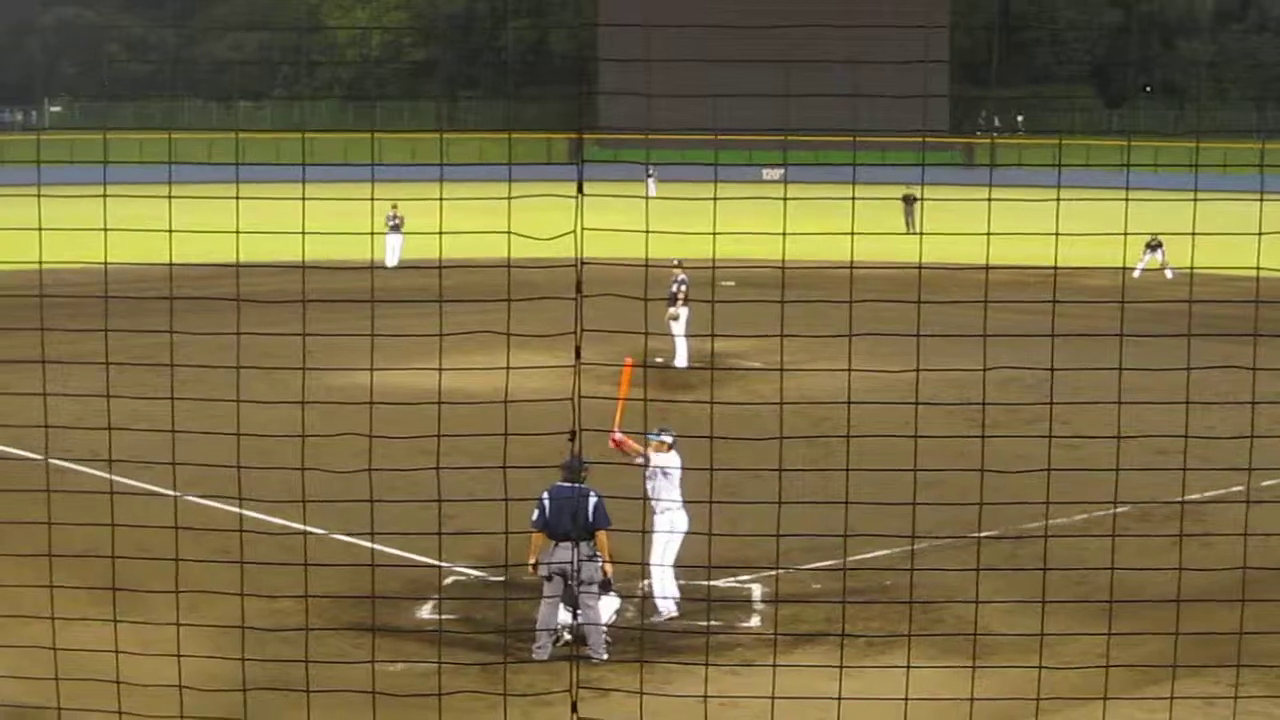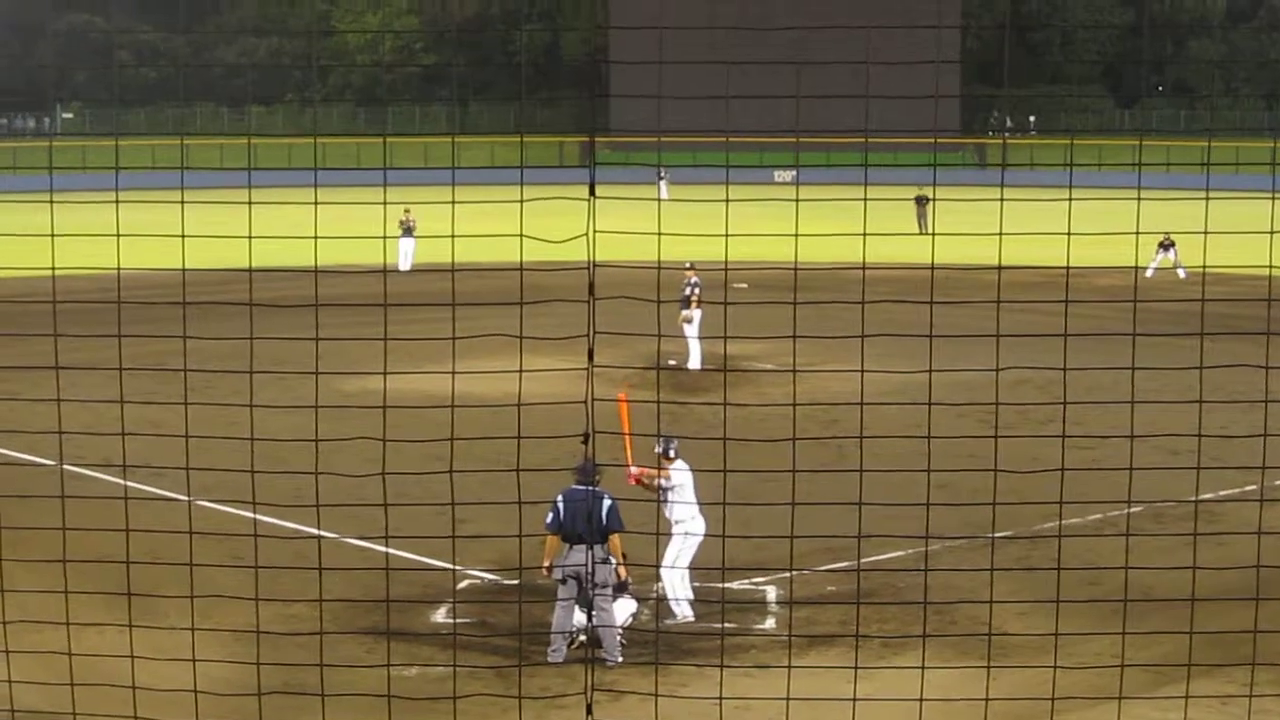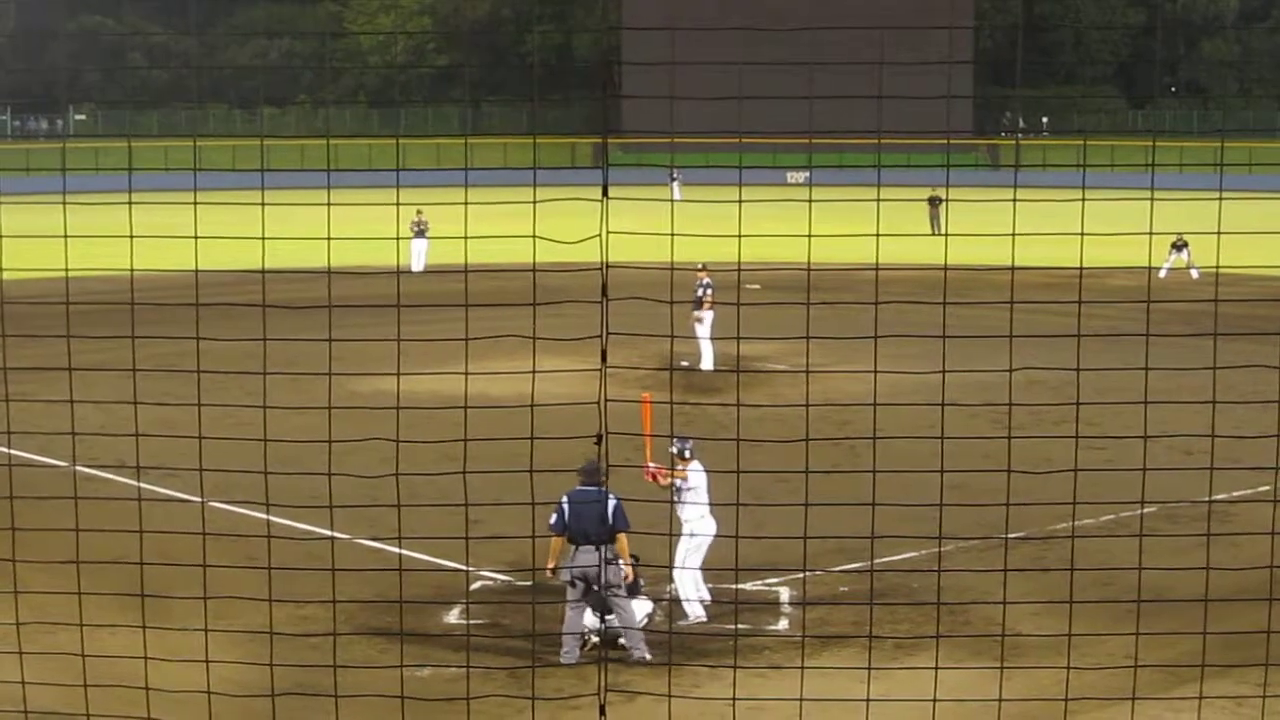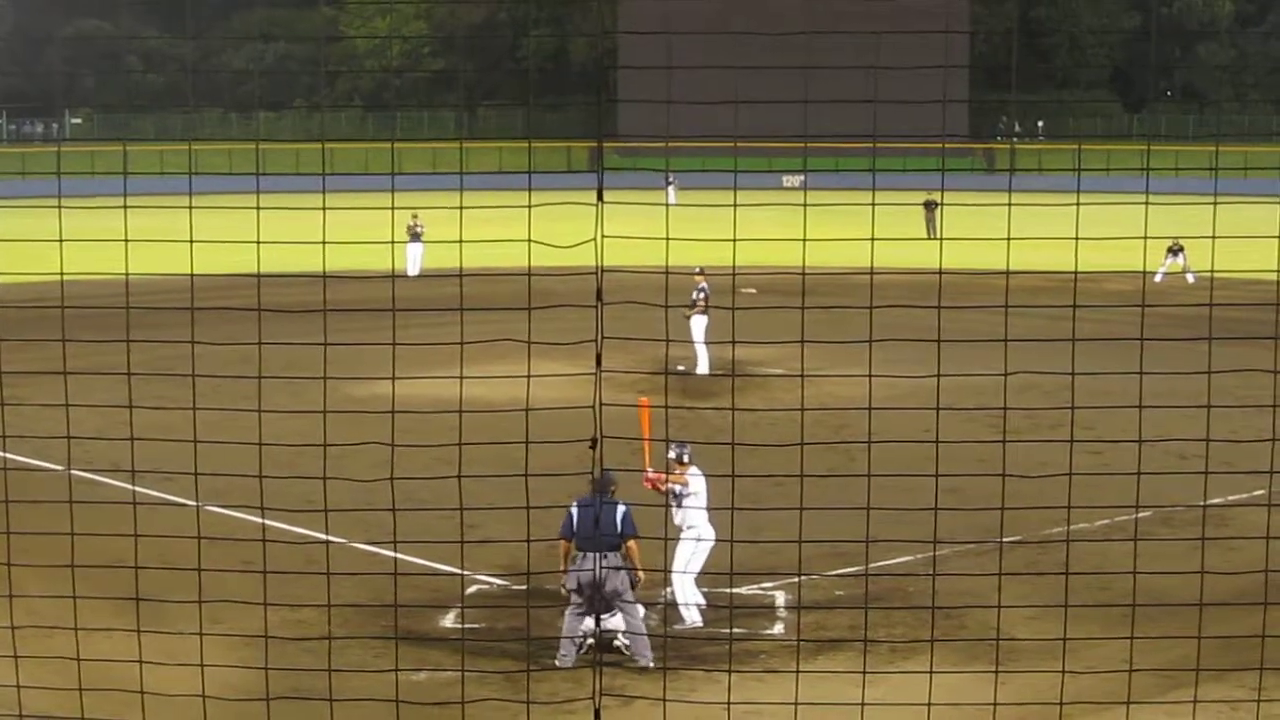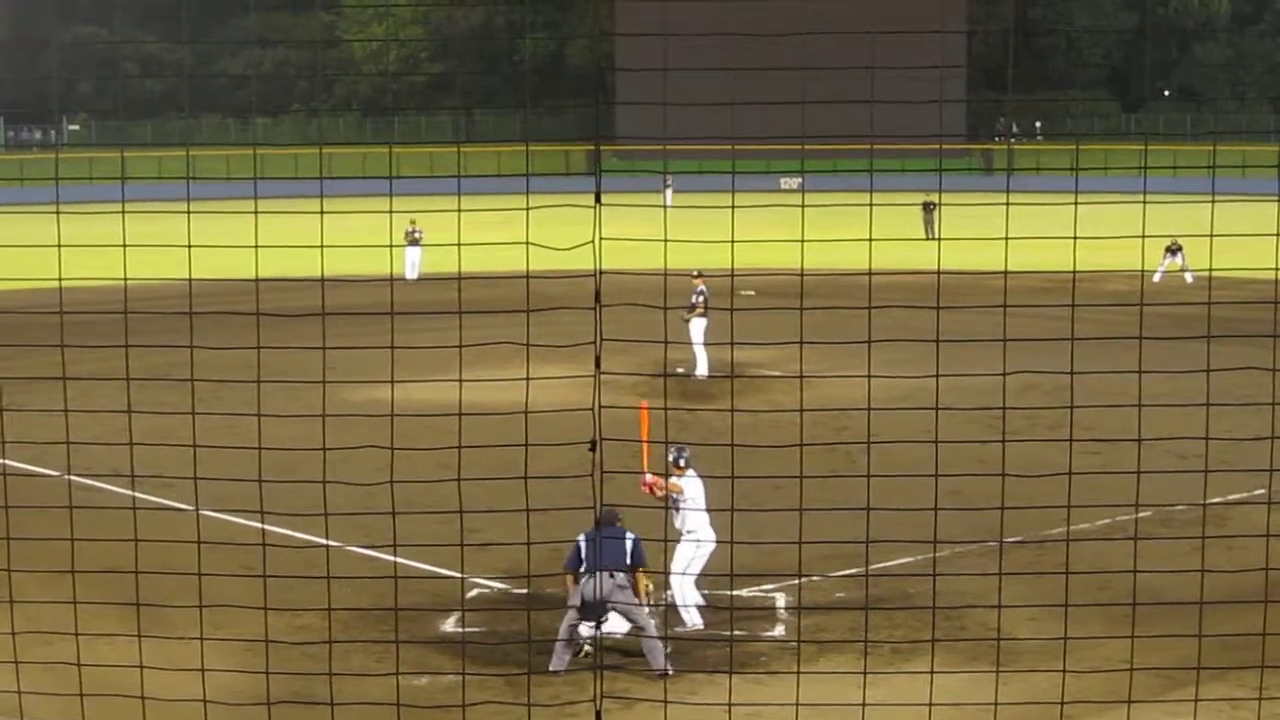
dt=1s
person 1, frame 1
left shoulder: (548, 495)
right shoulder: (591, 497)
left elbow: (538, 530)
right elbow: (600, 533)
left wrist: (533, 557)
right wrist: (606, 560)
left hip: (556, 553)
right hip: (584, 554)
left knee: (549, 602)
right knee: (589, 604)
left ankle: (541, 650)
right ankle: (597, 651)
person 1, frame 2
left shoulder: (562, 498)
right shoulder: (605, 500)
left elbow: (552, 534)
right elbow: (613, 536)
left wrist: (547, 560)
right wrist: (620, 563)
left hip: (570, 556)
right hip: (597, 557)
left knee: (564, 605)
right knee: (603, 607)
left ankle: (556, 654)
right ankle: (612, 655)
person 1, frame 3
left shoulder: (568, 499)
right shoulder: (611, 500)
left elbow: (557, 535)
right elbow: (620, 535)
left wrist: (552, 561)
right wrist: (627, 564)
left hip: (578, 558)
right hip: (604, 558)
left knee: (574, 607)
right knee: (621, 605)
left ankle: (569, 655)
right ankle: (638, 650)
person 1, frame 4
left shoulder: (577, 507)
right shoulder: (620, 508)
left elbow: (565, 541)
right elbow: (630, 543)
left wrist: (564, 565)
right wrist: (638, 568)
left hip: (583, 565)
right hip: (612, 565)
left knee: (574, 613)
right knee: (630, 612)
left ankle: (565, 659)
right ankle: (643, 658)
person 1, frame 5
left shoulder: (584, 538)
right shoulder: (629, 537)
left elbow: (570, 572)
right elbow: (639, 571)
left wrist: (574, 598)
right wrist: (642, 601)
left hip: (589, 586)
right hip: (618, 585)
left knee: (570, 623)
right knee: (645, 623)
left ankle: (557, 664)
right ankle: (661, 666)
person 2, frame 1
left shoulder: (671, 460)
right shoulder: (655, 455)
left elbow: (647, 454)
right elbow: (634, 453)
left wrist: (625, 440)
right wrist: (620, 444)
left hip: (672, 518)
right hip: (662, 516)
left knee: (658, 563)
right knee: (663, 561)
left ankle: (667, 608)
right ankle: (671, 598)
person 2, frame 2
left shoulder: (681, 470)
right shoulder: (667, 469)
left elbow: (662, 475)
right elbow: (655, 487)
left wrist: (640, 471)
right wrist: (640, 480)
left hip: (689, 526)
right hip: (682, 525)
left knee: (669, 569)
right knee: (677, 564)
left ankle: (684, 612)
right ankle: (685, 597)
person 2, frame 3
left shoulder: (696, 471)
right shoulder: (681, 469)
left elbow: (681, 476)
right elbow: (666, 483)
left wrist: (658, 469)
right wrist: (654, 475)
left hip: (696, 526)
right hip: (701, 524)
left knee: (681, 570)
right knee: (691, 566)
left ankle: (696, 613)
right ankle: (702, 596)
person 2, frame 4
left shoulder: (696, 476)
right shoulder: (677, 475)
left elbow: (681, 481)
right elbow: (666, 490)
left wrist: (658, 476)
right wrist: (654, 483)
left hip: (698, 532)
right hip: (689, 532)
left knee: (680, 574)
right knee: (681, 572)
left ankle: (693, 618)
right ankle: (697, 601)
person 2, frame 5
left shoulder: (692, 481)
right shoulder: (676, 479)
left elbow: (676, 489)
right elbow: (665, 496)
left wrist: (656, 481)
right wrist: (652, 488)
left hip: (699, 537)
right hip: (690, 536)
left knee: (678, 578)
right knee: (679, 574)
left ankle: (693, 621)
right ankle: (695, 601)
